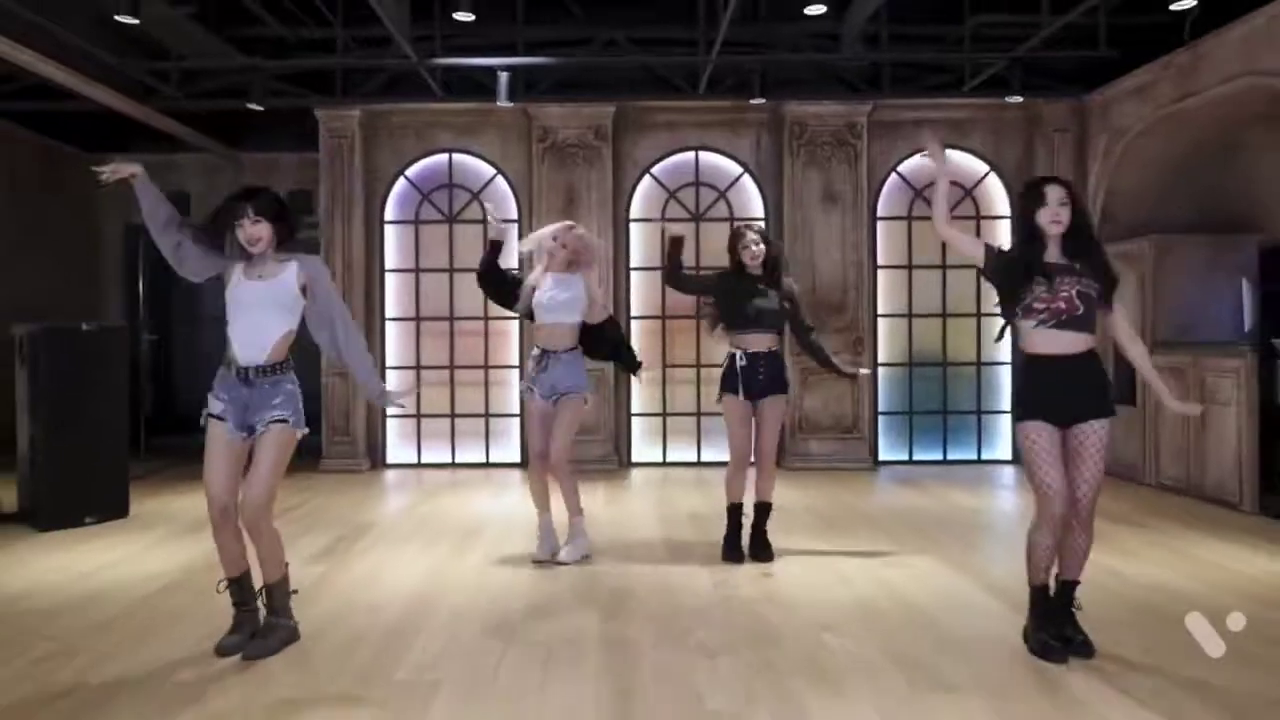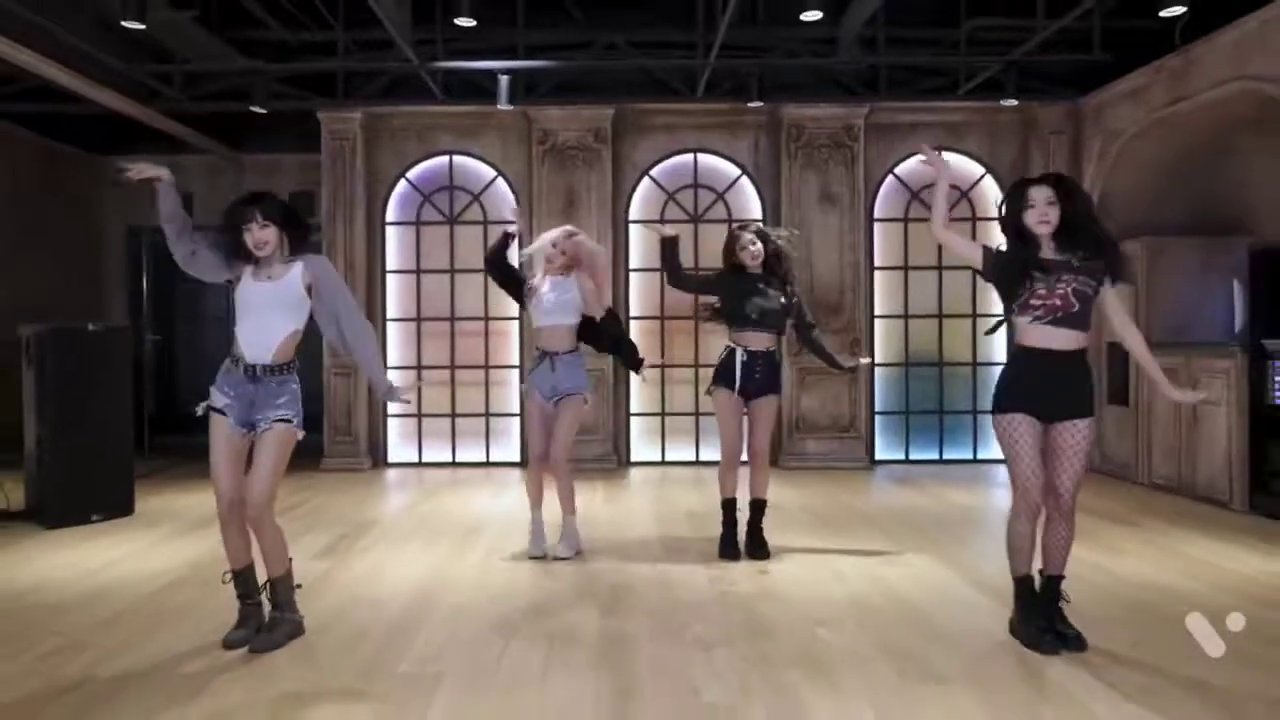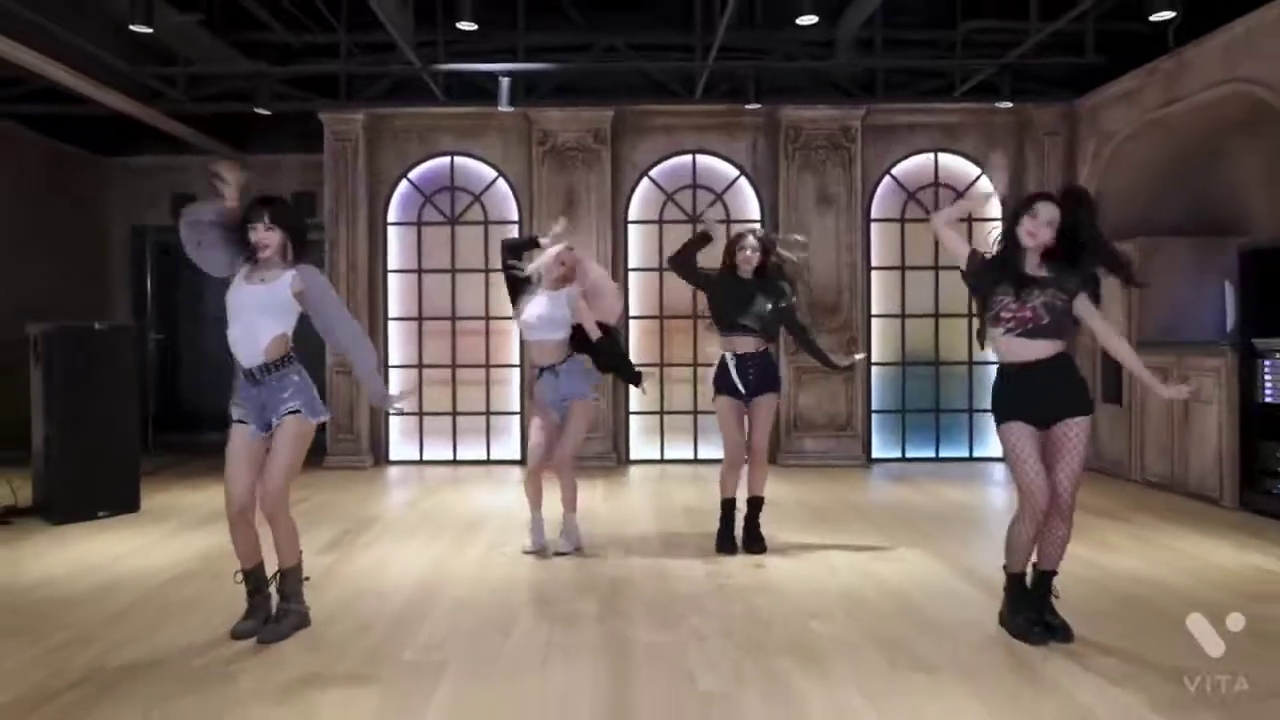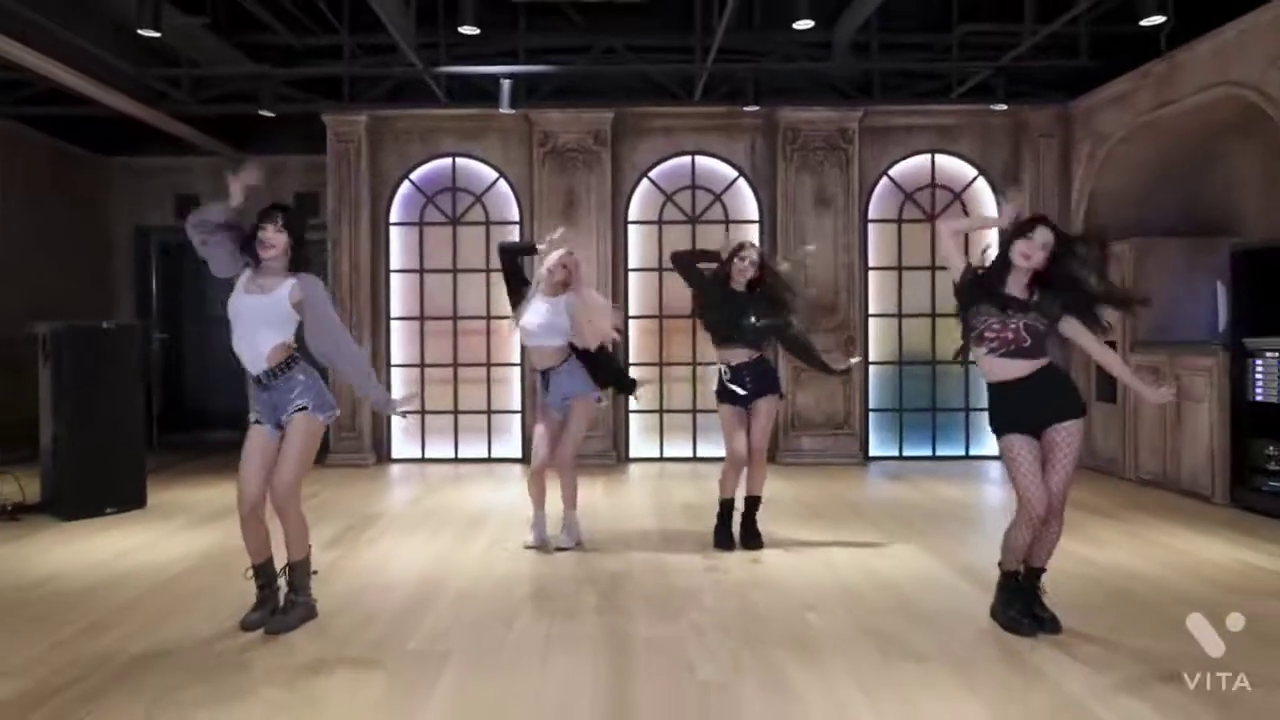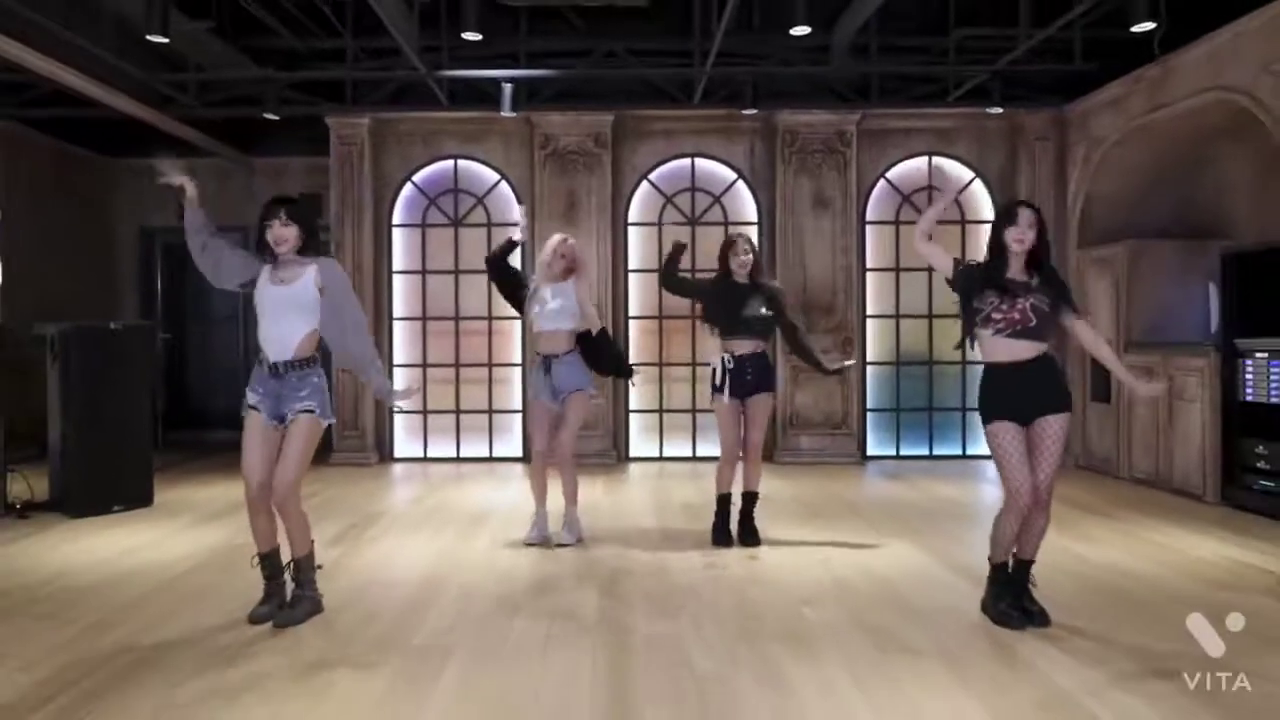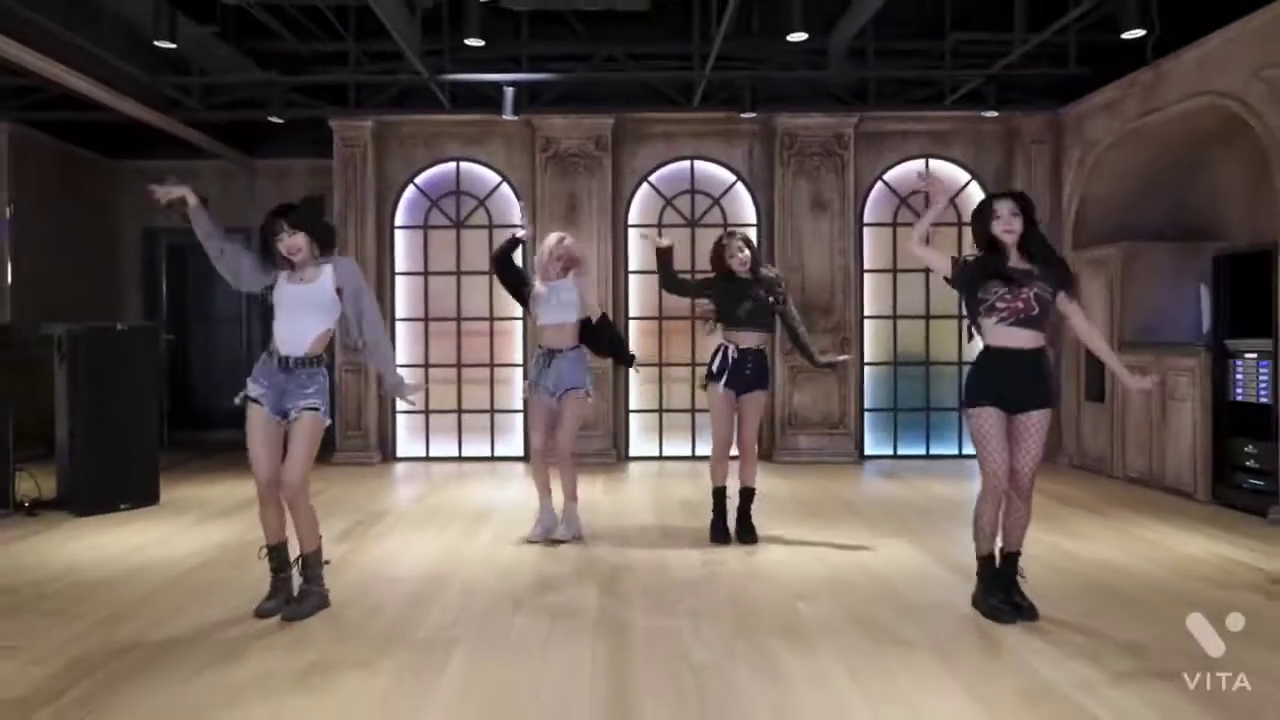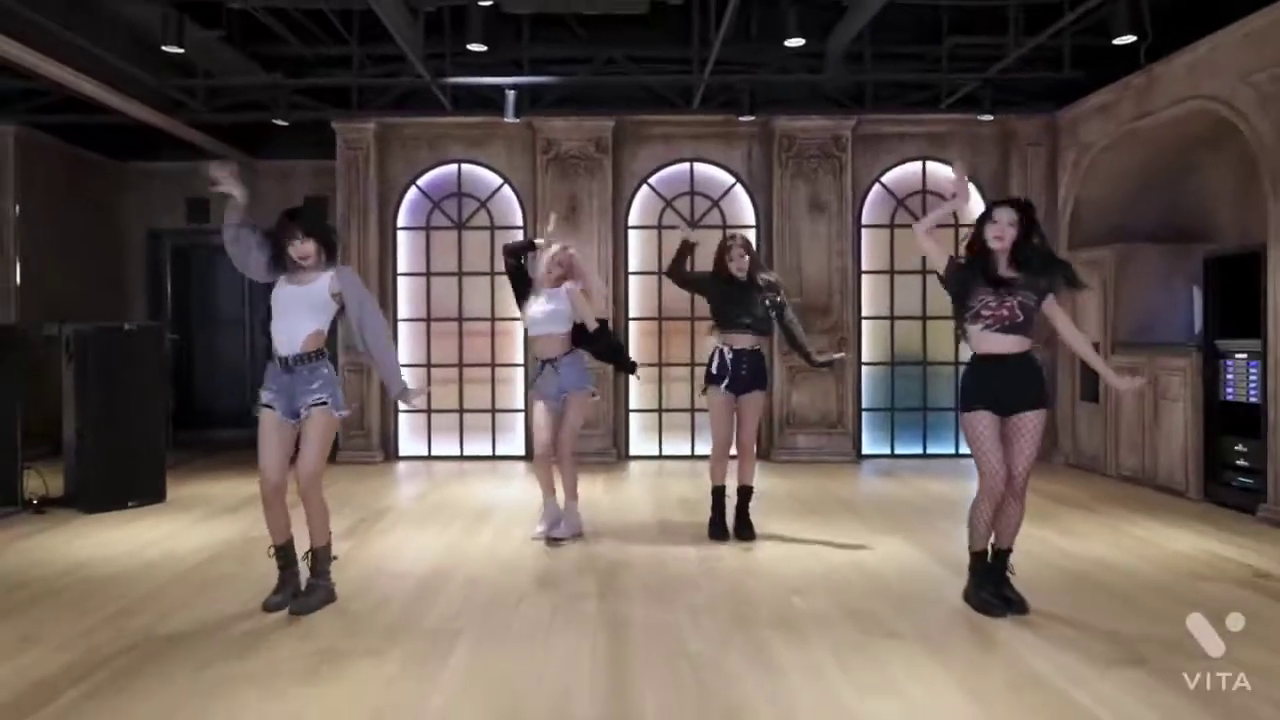
dt=0.1s
person 1, frame 1
left shoulder: (1091, 269)
right shoulder: (1010, 265)
left elbow: (1124, 334)
right elbow: (944, 227)
left wrist: (1165, 394)
right wrist: (942, 173)
left hip: (1087, 388)
right hip: (1036, 390)
left knee: (1084, 510)
right knee: (1054, 507)
left ankle: (1064, 610)
right ankle: (1039, 614)
person 1, frame 2
left shoulder: (1088, 265)
right shoulder: (1004, 262)
left elbow: (1123, 326)
right elbow: (941, 229)
left wrist: (1165, 384)
right wrist: (943, 179)
left hip: (1070, 385)
right hip: (1019, 384)
left knee: (1064, 501)
right knee: (1030, 497)
left ankle: (1051, 604)
right ankle: (1024, 605)
person 1, frame 3
left shoulder: (1067, 278)
right shoulder: (989, 269)
left elbow: (1106, 333)
right elbow: (941, 224)
left wrist: (1154, 384)
right wrist: (989, 192)
left hip: (1066, 388)
right hip: (1015, 391)
left knee: (1063, 502)
right knee: (1036, 500)
left ankle: (1042, 596)
right ankle: (1014, 599)
person 1, frame 4
left shoulder: (1050, 299)
right shoulder: (977, 285)
left elbow: (1094, 345)
right elbow: (950, 228)
left wrist: (1144, 387)
right wrist: (1004, 220)
left hip: (1058, 398)
right hip: (1009, 403)
left knee: (1055, 505)
right knee: (1034, 505)
left ankle: (1030, 591)
right ankle: (1006, 594)
person 1, frame 5
left shoulder: (1045, 286)
right shoulder: (972, 277)
left elbow: (1086, 334)
right elbow: (919, 240)
left wrist: (1131, 380)
right wrist: (944, 201)
left hip: (1046, 389)
right hip: (999, 392)
left knee: (1041, 496)
right knee: (1020, 495)
left ankle: (1019, 585)
right ankle: (996, 588)
person 1, frame 6
left shoulder: (1044, 273)
right shoulder: (973, 271)
left elbow: (1081, 325)
right elbow: (916, 246)
left wrist: (1123, 373)
right wrist: (937, 204)
left hip: (1033, 379)
right hip: (988, 379)
left knee: (1022, 485)
right knee: (996, 482)
left ankle: (1009, 579)
right ankle: (986, 581)
person 1, frame 7
left shoulder: (1034, 278)
right shoulder: (964, 274)
left elbow: (1067, 330)
right elbow: (921, 234)
left wrist: (1110, 375)
right wrist: (957, 202)
left hip: (1027, 381)
right hip: (982, 382)
left knee: (1017, 483)
right knee: (994, 481)
left ankle: (999, 572)
right ankle: (977, 576)
person 2, frame 1
left shoulder: (306, 268)
right shoulder: (232, 268)
left elbow: (340, 327)
right elbow: (175, 239)
left wrist: (374, 387)
right wrist: (142, 179)
left hip: (276, 394)
right hip: (229, 393)
left knee: (253, 511)
right knee: (220, 510)
left ankle: (280, 618)
right ankle: (244, 614)
person 2, frame 2
left shoulder: (312, 269)
right shoulder: (242, 269)
left elbow: (350, 324)
right elbow: (184, 245)
left wrist: (380, 383)
right wrist: (166, 185)
left hip: (276, 394)
right hip: (232, 390)
left knee: (256, 507)
right knee: (227, 506)
left ankle: (285, 614)
right ankle: (250, 609)
person 2, frame 3
left shoulder: (303, 277)
right shoulder: (240, 269)
left elbow: (343, 330)
right elbow: (193, 229)
left wrist: (378, 391)
right wrist: (228, 203)
left hip: (288, 391)
right hip: (248, 395)
left knee: (272, 499)
right knee: (237, 506)
left ankle: (293, 604)
right ankle: (257, 602)
person 2, frame 4
left shoulder: (304, 286)
right shoulder: (245, 270)
left elbow: (337, 343)
right elbow: (200, 229)
left wrist: (379, 398)
right wrist: (234, 202)
left hip: (303, 390)
right hip: (263, 398)
left knee: (283, 494)
right knee: (248, 501)
left ankle: (301, 595)
right ankle: (267, 595)
person 2, frame 5
left shoulder: (325, 270)
right shoulder: (261, 269)
left elbow: (353, 329)
right elbow: (206, 250)
left wrist: (383, 388)
right wrist: (192, 197)
left hip: (304, 386)
right hip: (263, 386)
left knee: (283, 492)
right knee: (255, 491)
left ankle: (307, 590)
right ankle: (273, 587)
person 2, frame 6
left shoulder: (341, 271)
right shoulder: (279, 274)
left elbow: (369, 328)
right elbow: (223, 251)
left wrist: (392, 381)
right wrist: (192, 204)
left hip: (307, 384)
right hip: (266, 381)
left knee: (293, 487)
right knee: (266, 487)
left ankle: (313, 587)
right ankle: (280, 581)
person 2, frame 7
left shoulder: (339, 277)
right shoulder: (281, 275)
left elbow: (374, 332)
right elbow: (242, 243)
left wrist: (398, 387)
right wrist: (237, 200)
left hip: (316, 381)
right hip: (277, 383)
left knee: (308, 480)
right knee: (270, 484)
left ankle: (321, 578)
right ankle: (287, 576)
person 3, frame 1
left shoulder: (582, 282)
right shoulder: (531, 281)
left elbow: (603, 324)
right elbow: (487, 280)
left wrist: (631, 361)
right wrist: (495, 238)
left hip: (570, 372)
right hip: (538, 371)
left knee: (557, 459)
right knee: (537, 460)
left ankle: (578, 535)
right ankle: (546, 534)
person 3, frame 2
left shoulder: (580, 284)
right shoulder: (531, 282)
left elbow: (605, 322)
right elbow: (493, 263)
left wrist: (634, 359)
right wrist: (509, 234)
left hip: (569, 373)
right hip: (538, 373)
left knee: (557, 459)
right knee: (536, 460)
left ankle: (570, 534)
right ankle: (537, 532)
person 3, frame 3
left shoulder: (571, 296)
right shoulder: (528, 291)
left elbow: (599, 337)
right elbow: (507, 249)
left wrist: (632, 374)
right wrist: (540, 242)
left hip: (574, 381)
right hip: (544, 383)
left knee: (563, 459)
right knee: (535, 463)
left ankle: (570, 529)
right ankle: (536, 528)
person 3, frame 4
left shoulder: (571, 303)
right shoulder: (529, 296)
left elbow: (592, 347)
right elbow: (507, 254)
left wrist: (625, 382)
right wrist: (535, 248)
left hip: (575, 384)
right hip: (547, 387)
left knee: (564, 458)
right knee: (538, 463)
left ankle: (571, 525)
right ankle: (538, 525)
person 3, frame 5
left shoulder: (574, 289)
right shoulder: (529, 288)
left elbow: (595, 331)
right elbow: (494, 265)
left wrist: (621, 367)
right wrist: (515, 240)
left hip: (573, 375)
right hip: (540, 374)
left knee: (564, 452)
right knee: (539, 453)
left ankle: (571, 522)
right ankle: (540, 521)
person 3, frame 6
left shoulder: (574, 283)
right shoulder: (532, 286)
left elbow: (597, 322)
right elbow: (500, 259)
left wrist: (624, 356)
right wrist: (519, 238)
left hip: (571, 371)
right hip: (541, 372)
left knee: (562, 449)
right knee: (538, 450)
left ankle: (570, 519)
right ankle: (546, 513)
person 3, frame 7
left shoulder: (570, 291)
right shoulder: (530, 291)
left elbow: (595, 329)
right elbow: (510, 255)
left wrist: (626, 364)
right wrist: (534, 244)
left hip: (571, 373)
right hip: (543, 377)
left knee: (564, 448)
right knee: (541, 450)
left ankle: (571, 516)
right ankle: (551, 509)
person 4, frame 1
left shoulder: (782, 288)
right shoulder: (725, 283)
left elbow: (804, 335)
right elbow: (673, 279)
left wrist: (839, 369)
right wrist: (675, 243)
left hip: (772, 372)
right hip: (737, 373)
left knee: (767, 457)
right knee: (739, 457)
left ankle: (759, 532)
right ankle: (733, 533)
person 4, frame 2
left shoulder: (783, 285)
right shoulder: (726, 280)
left elbow: (805, 331)
right elbow: (676, 278)
left wrist: (838, 362)
right wrist: (669, 243)
left hip: (767, 370)
right hip: (732, 368)
left knee: (760, 453)
right knee: (731, 454)
left ankle: (755, 529)
right ankle: (728, 530)
person 4, frame 3
left shoulder: (775, 289)
right shoulder: (721, 284)
left elbow: (800, 333)
right elbow: (679, 264)
left wrist: (834, 363)
right wrist: (703, 236)
left hip: (764, 371)
right hip: (730, 372)
left knee: (759, 452)
right knee: (735, 455)
left ankle: (753, 525)
right ankle: (726, 526)
person 4, frame 4
left shoulder: (767, 300)
right shoulder: (714, 290)
left elbow: (793, 341)
right elbow: (679, 261)
left wrist: (829, 367)
right wrist: (718, 256)
left hip: (763, 379)
right hip: (729, 382)
left knee: (758, 453)
right knee: (737, 456)
left ankle: (749, 523)
right ankle: (723, 524)
person 4, frame 5
left shoulder: (767, 292)
right shoulder: (715, 289)
left elbow: (791, 332)
right elbow: (669, 283)
left wrist: (823, 366)
right wrist: (677, 249)
left hip: (760, 372)
right hip: (727, 373)
left knee: (753, 450)
right knee: (731, 451)
left ankle: (747, 519)
right ankle: (721, 520)
person 4, frame 6
left shoulder: (771, 283)
right shoulder: (717, 285)
left elbow: (792, 323)
right elbow: (670, 285)
left wrist: (814, 358)
right wrist: (664, 251)
left hip: (757, 366)
right hip: (725, 365)
left knee: (748, 445)
right knee: (722, 443)
left ankle: (744, 516)
right ankle: (719, 516)
person 4, frame 7
left shoulder: (768, 288)
right shoulder: (715, 285)
left elbow: (789, 325)
right elbow: (675, 274)
left wrist: (813, 358)
right wrist: (687, 244)
left hip: (754, 367)
right hip: (722, 366)
left knee: (747, 445)
right knee: (722, 445)
left ankle: (743, 513)
right ankle: (717, 514)
